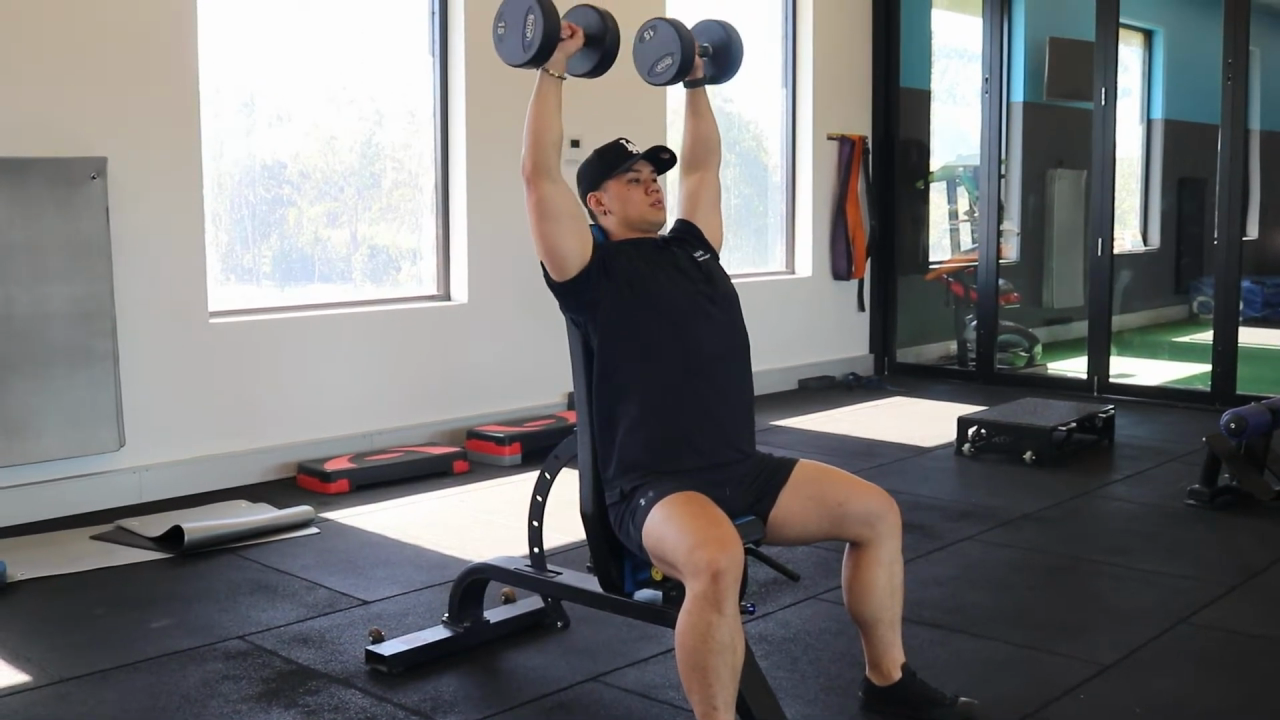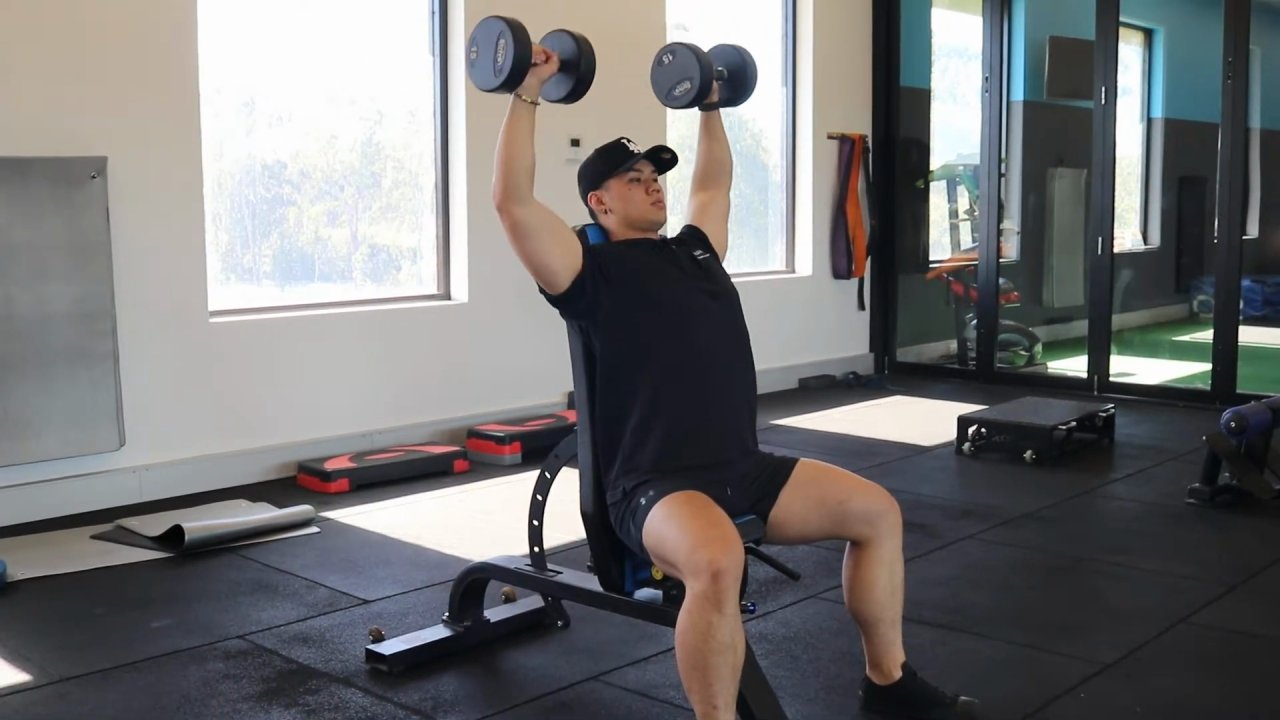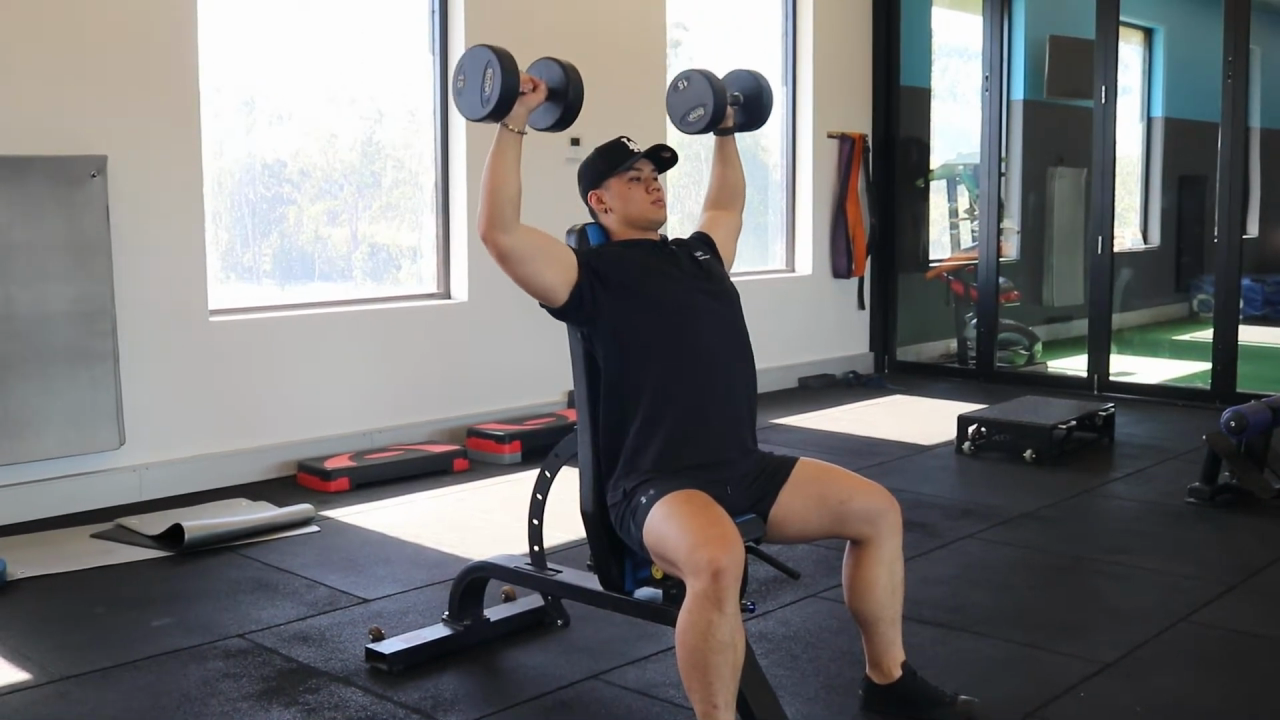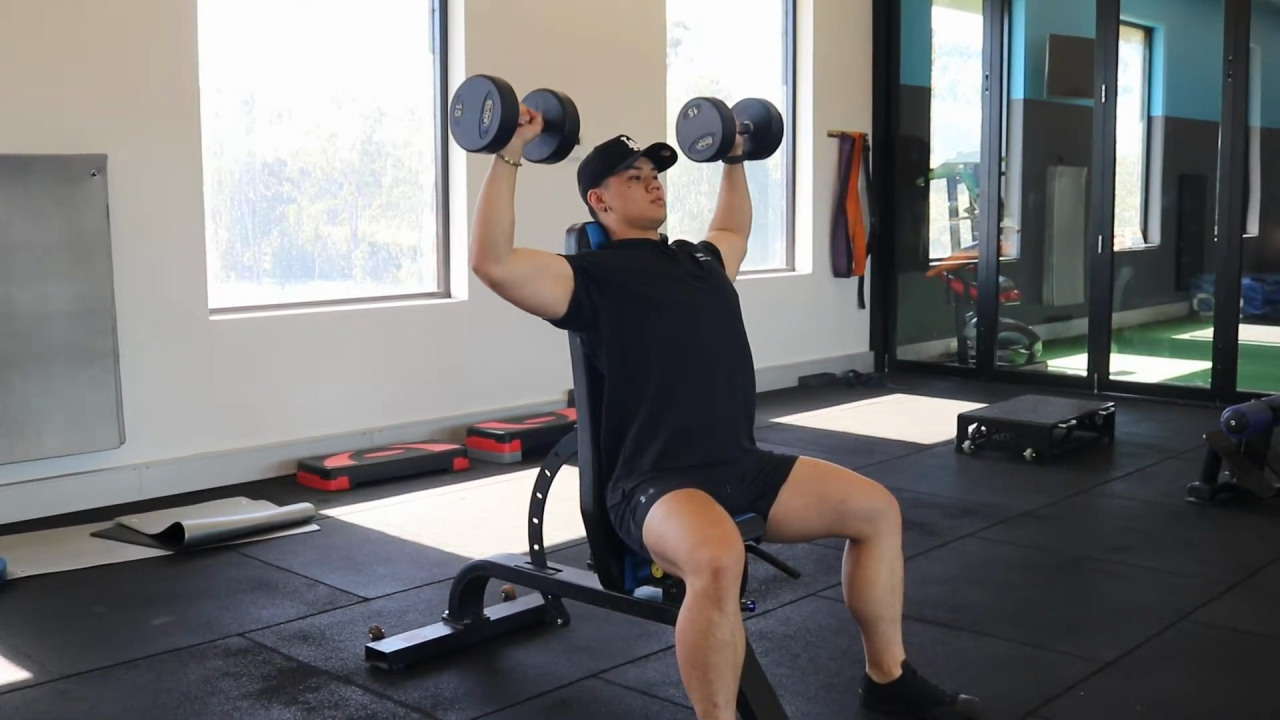
dt=0.4s
person 1, frame 1
left shoulder: (690, 247)
right shoulder: (596, 270)
left elbow: (703, 165)
right elbow: (539, 176)
left wrist: (693, 83)
right wrist: (554, 67)
left hip: (742, 468)
right hip: (655, 486)
left knee: (877, 512)
right knee: (717, 563)
person 1, frame 2
left shoulder: (693, 250)
right shoulder: (596, 272)
left elbow: (714, 184)
right elbow: (512, 202)
left wrist: (709, 108)
right wrist: (527, 94)
left hip: (743, 468)
right hip: (656, 484)
left knee: (878, 511)
right knee: (717, 564)
person 1, frame 3
left shoulder: (696, 254)
right shoulder: (597, 274)
left elbow: (729, 206)
right elbow: (498, 232)
left wrist: (723, 133)
right wrist: (513, 125)
left hip: (743, 467)
right hip: (657, 483)
left knee: (878, 510)
right knee: (718, 563)
person 1, frame 4
left shoulder: (696, 257)
right shoulder: (595, 275)
left elbow: (734, 231)
right elbow: (492, 262)
left wrist: (732, 160)
right wrist: (510, 155)
left hip: (744, 466)
right hip: (657, 482)
left knee: (877, 510)
right knee: (718, 561)
